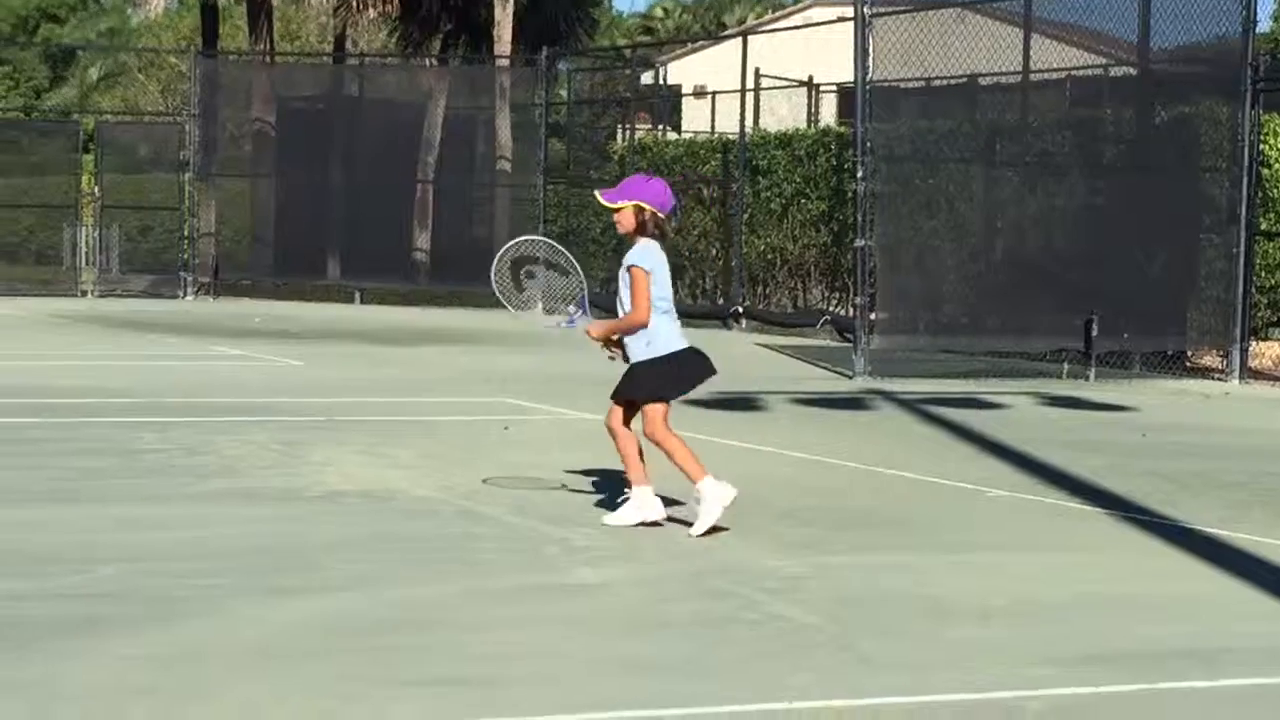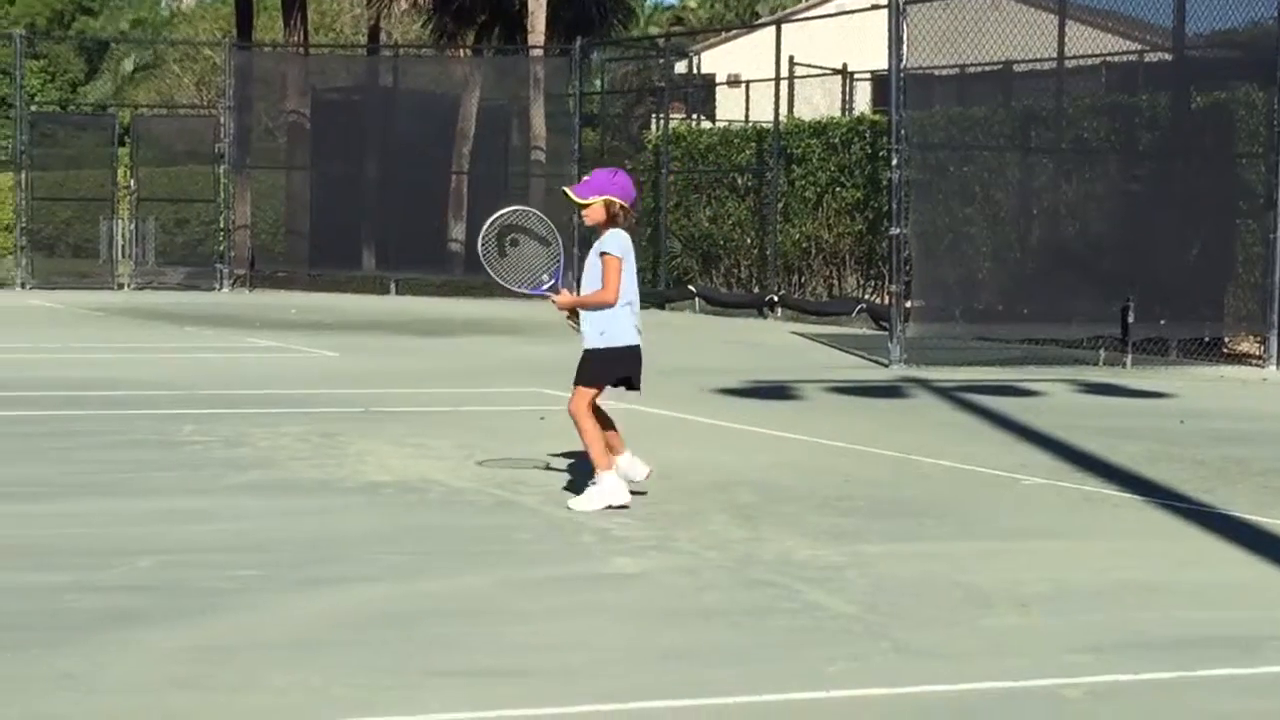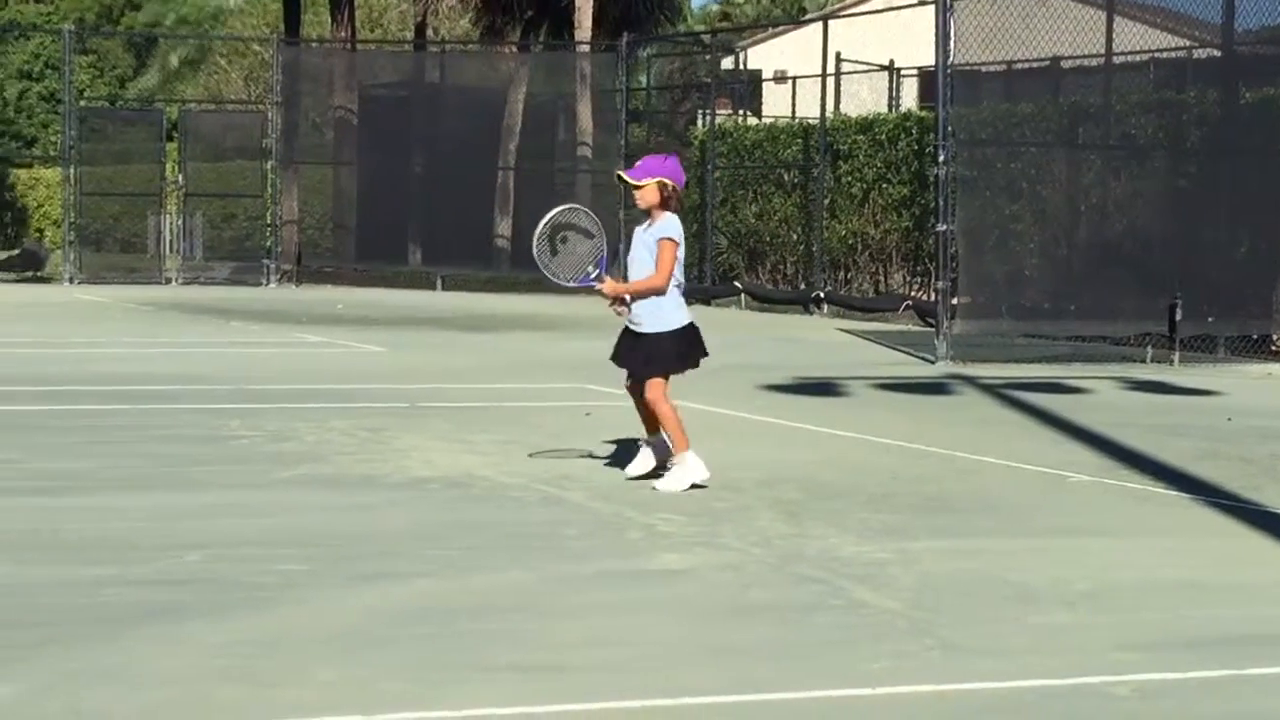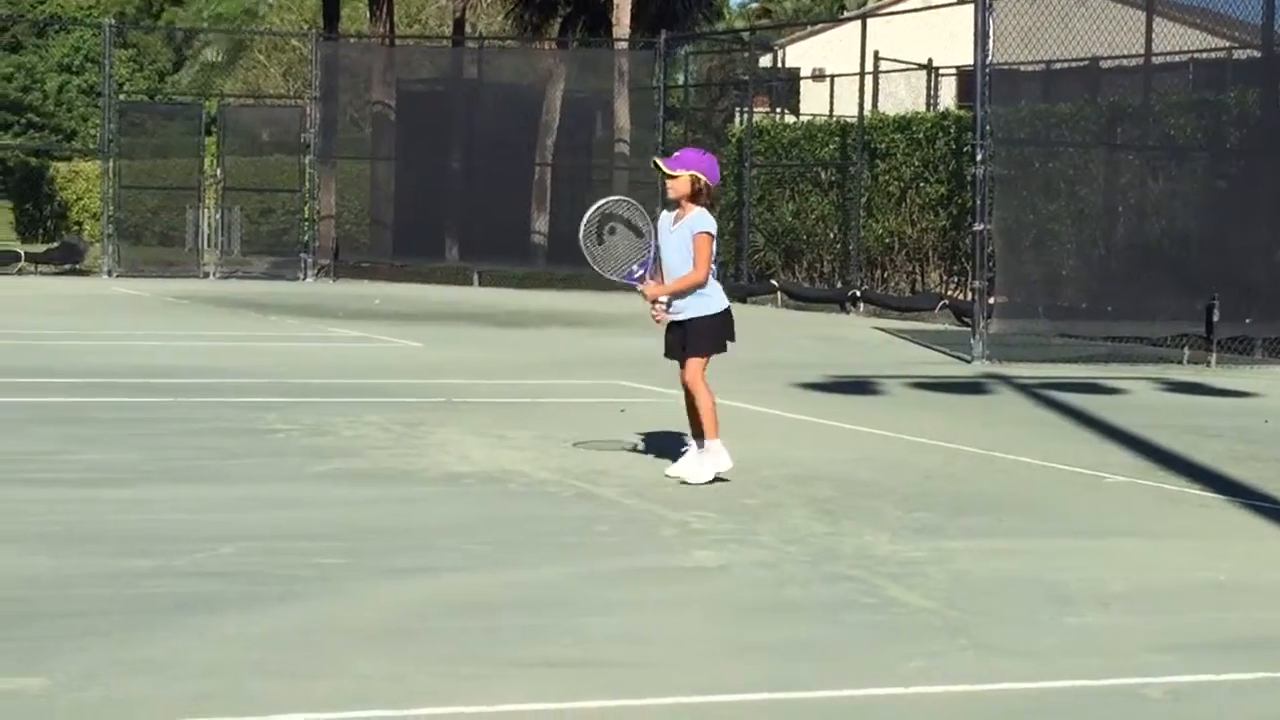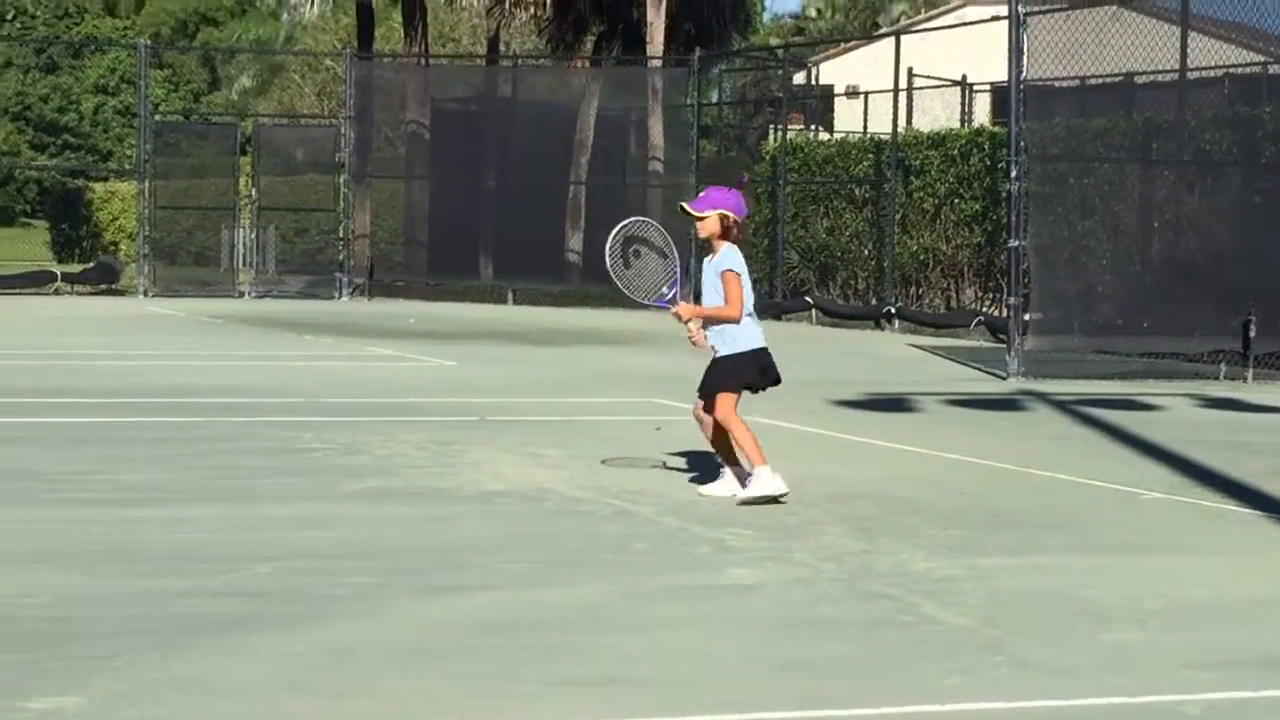
dt=0.5s
person 1, frame 1
left shoulder: (638, 255)
right shoulder: (647, 252)
left elbow: (641, 315)
left wrist: (606, 330)
right wrist: (618, 338)
left hip: (659, 355)
right hip: (650, 355)
left knee: (655, 429)
right knee: (616, 420)
left ankle: (711, 490)
right ankle: (643, 499)
person 1, frame 2
left shoulder: (613, 241)
right shoulder: (605, 241)
left elbow: (609, 296)
left wrist: (571, 303)
right wrist: (579, 311)
left hip: (614, 343)
right hip: (603, 342)
left knee: (579, 406)
right knee: (584, 406)
left ankle: (609, 484)
right ankle: (624, 462)
person 1, frame 3
left shoulder: (668, 227)
right shoulder: (644, 228)
left elbow: (661, 280)
left wrist: (619, 289)
right wrist: (623, 297)
left hip: (665, 327)
right hip: (642, 324)
left knee: (654, 394)
right knee: (635, 387)
left ankle: (686, 462)
right ankle: (655, 446)
person 1, frame 4
left shoulder: (702, 222)
right shoulder: (665, 219)
left elbow: (701, 275)
left wrist: (660, 291)
right wrist: (659, 302)
left hip: (704, 312)
right hip: (680, 314)
left knee: (693, 377)
right knee: (686, 379)
left ankle: (714, 453)
right ankle: (701, 446)
person 1, frame 5
left shoulder: (728, 259)
right shoulder: (711, 260)
left elbow: (734, 310)
left wrist: (695, 312)
right wrist: (700, 329)
left hip: (741, 349)
right hip: (726, 350)
left knee: (724, 412)
right knee: (703, 410)
left ankle: (764, 476)
right ankle: (734, 475)
